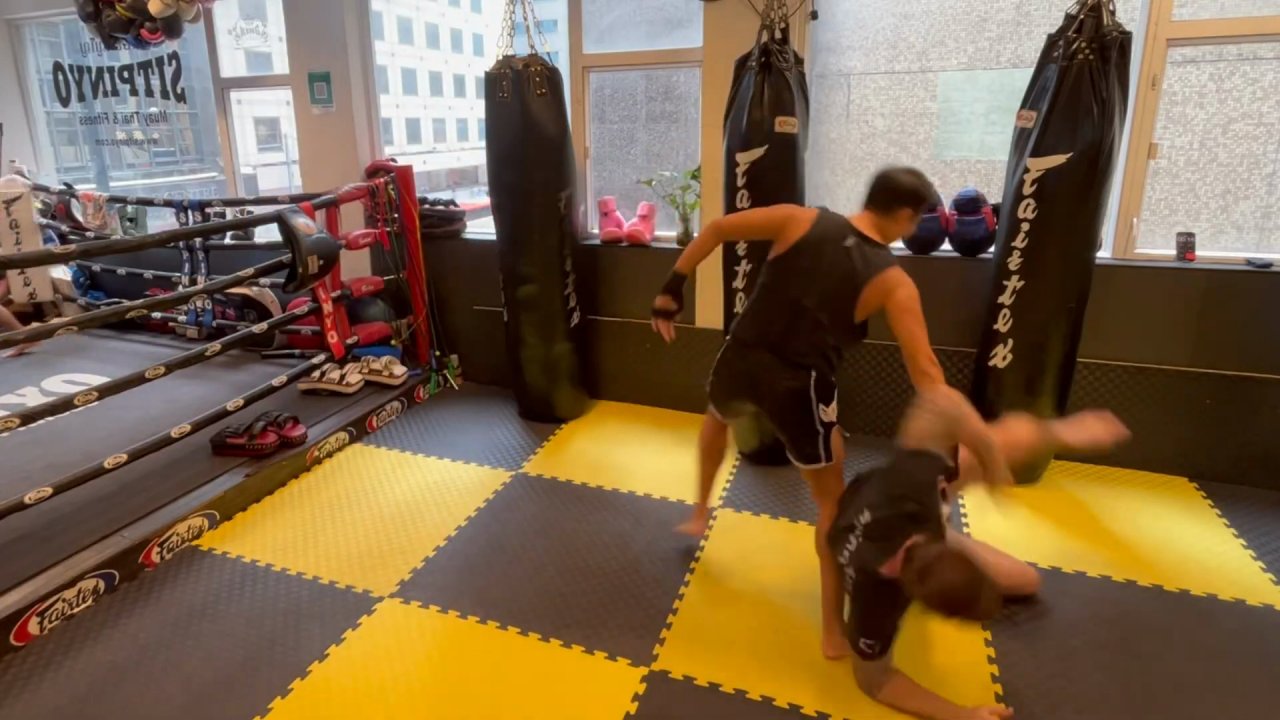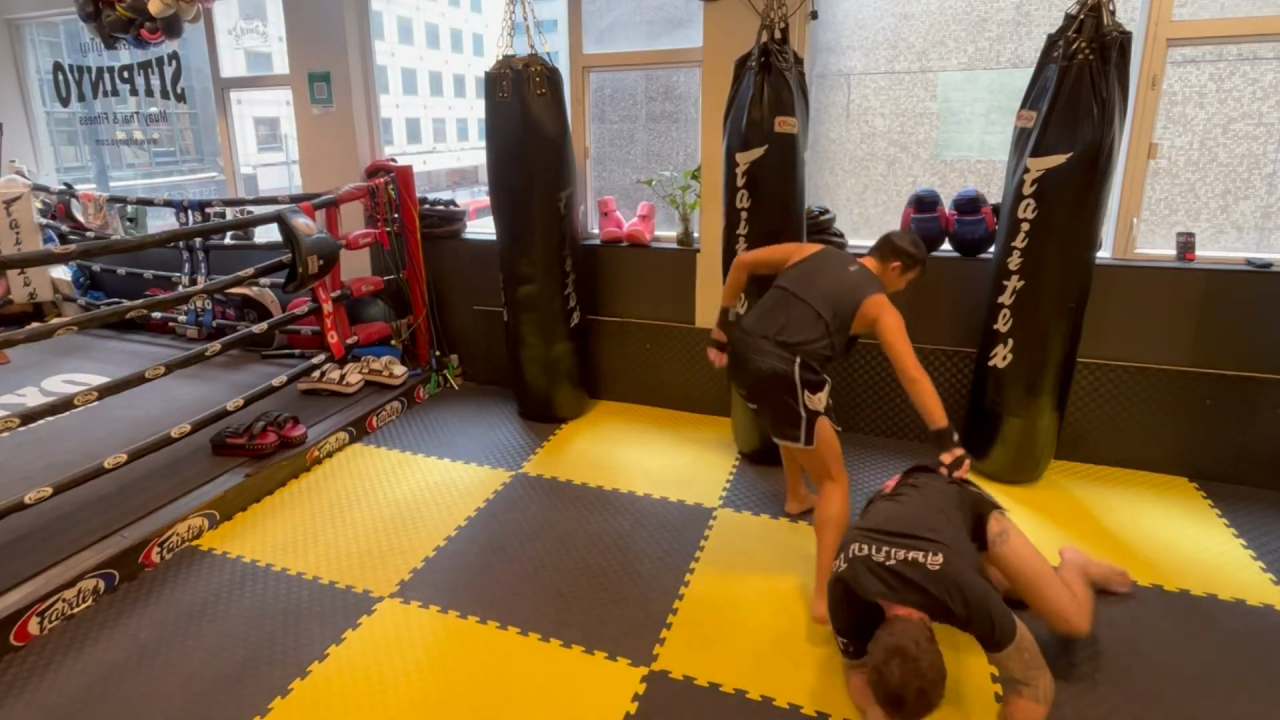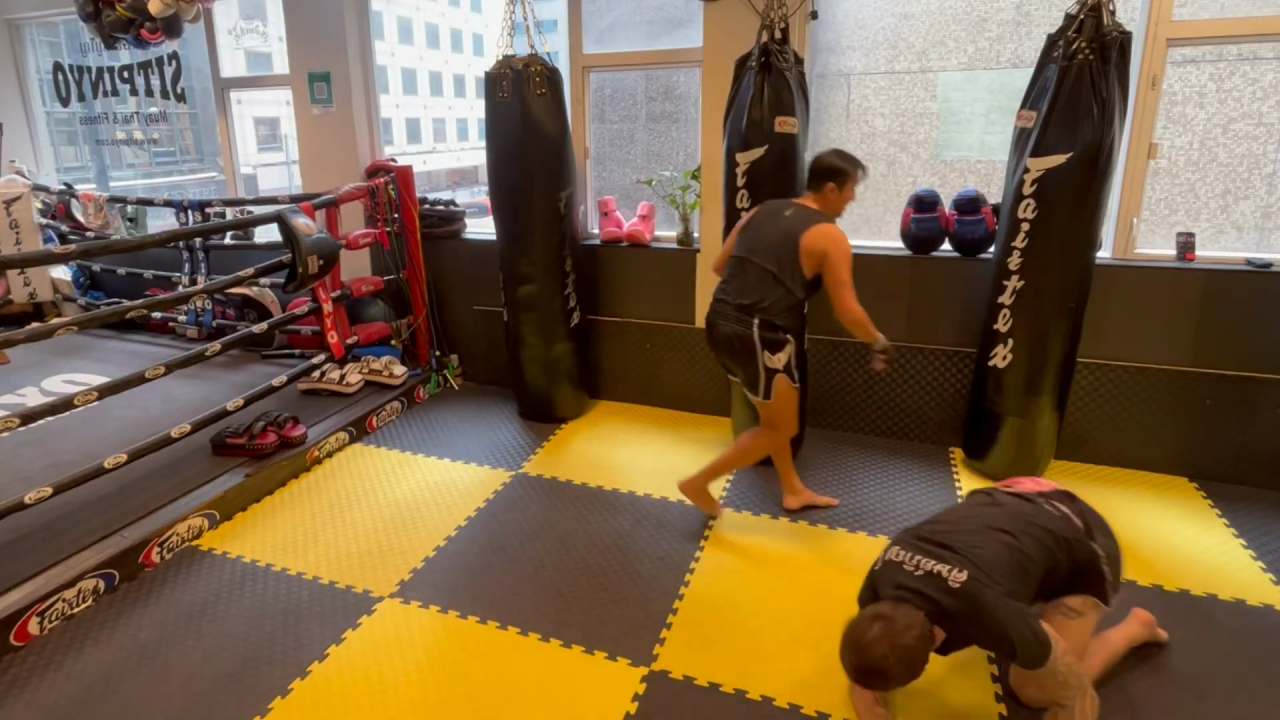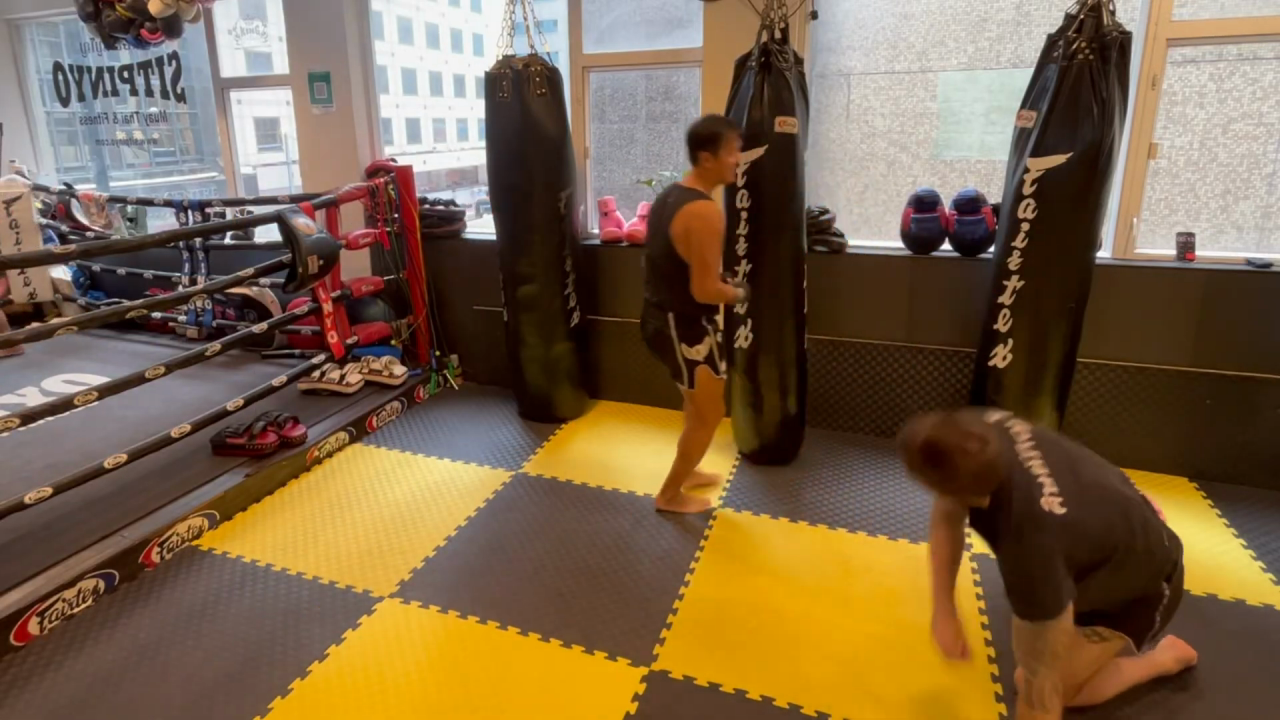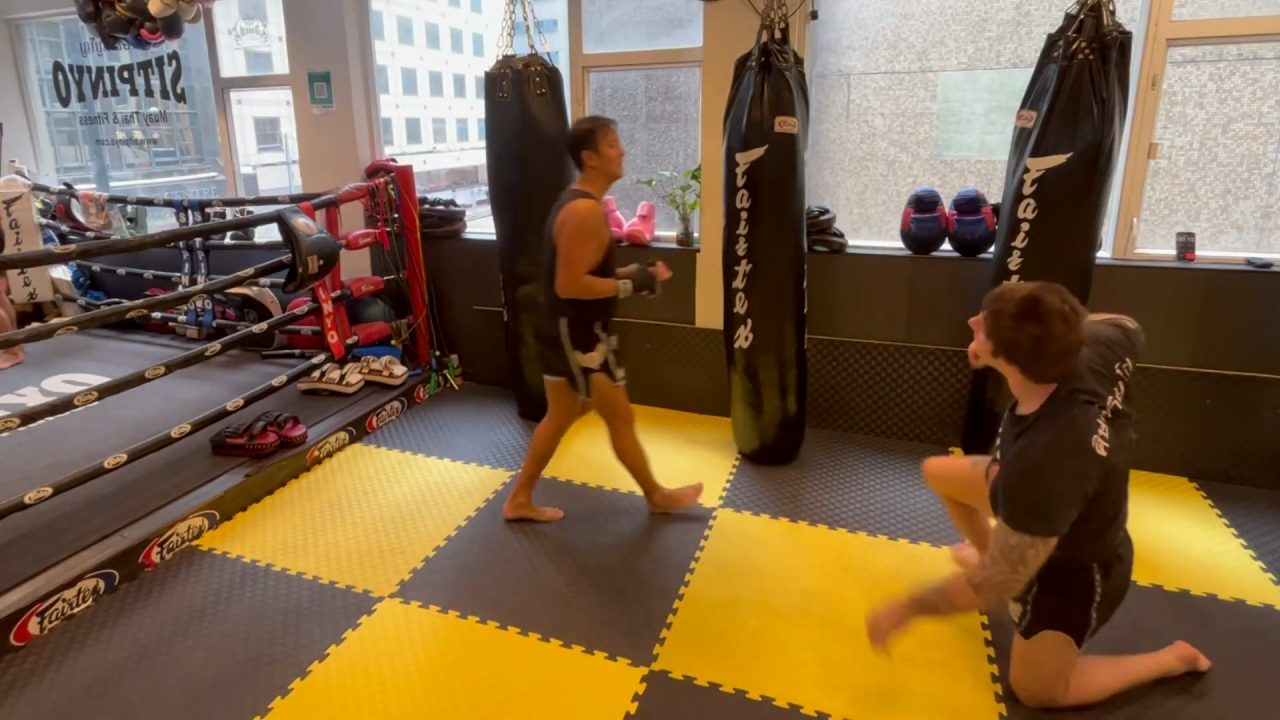
dt=0.4s
person 1, frame 1
left shoulder: (803, 220)
right shoulder: (893, 281)
left elbow: (718, 227)
right elbow: (923, 366)
left wrist: (672, 289)
left hip: (743, 360)
right hip: (801, 385)
left knee: (718, 417)
right knee: (831, 500)
left ankle: (699, 512)
right ankle: (834, 630)
person 1, frame 2
left shoulder: (813, 252)
right shoulder: (879, 306)
left elbow: (746, 261)
right elbow: (912, 374)
left wrist: (725, 324)
right wrist: (948, 441)
left hip: (743, 356)
right hip: (785, 372)
left knee: (790, 417)
right knee: (834, 482)
left ankle: (796, 495)
right ankle: (827, 597)
person 1, frame 3
left shoulder: (761, 213)
right shoulder: (830, 237)
left elbow: (720, 266)
right elbow: (848, 311)
right wrist: (879, 344)
left hip: (720, 323)
right hip: (759, 337)
left knee: (776, 415)
right knee: (780, 428)
left ankle: (793, 490)
right ankle: (699, 483)
person 1, frame 4
left shoulder: (668, 196)
right shoulder: (706, 213)
right elbow: (705, 289)
left wrist: (720, 281)
right wrist: (739, 292)
left hip: (661, 317)
right hip: (684, 326)
left knee: (703, 400)
right knee: (708, 415)
left ankle: (688, 473)
right ankle: (671, 495)
person 1, frame 5
left shoulder: (576, 203)
right shoulder: (584, 212)
right elbow: (569, 284)
left wrist: (634, 271)
right wrist: (630, 285)
left hip: (565, 328)
right hip: (577, 332)
left knee: (560, 415)
right knee: (620, 419)
left ankle: (520, 499)
right ankle: (657, 496)
person 2, frame 1
left shoulder: (905, 492)
right shoulder: (876, 599)
left elbow: (938, 399)
right elbow: (874, 681)
left wrist: (990, 444)
right knee: (1025, 581)
left ankle: (1058, 434)
person 2, frame 2
left shoulder: (970, 598)
right shoulder: (847, 593)
left elbow: (1035, 681)
right elbow: (857, 670)
left knee: (1072, 619)
left ankle: (1074, 566)
person 2, frame 3
left shoulder: (987, 614)
right shoulder: (882, 584)
right elbow: (865, 677)
left hip: (1084, 546)
left knee: (1032, 689)
left ankle: (1133, 629)
person 2, frame 4
left shoulder: (1032, 550)
right shoulder: (984, 427)
left elbow: (1041, 684)
right elbow: (947, 510)
right wrist: (943, 606)
left hip: (1142, 588)
left ankle: (1164, 657)
person 2, frame 5
left shoulder: (1042, 465)
right shoulder: (1102, 350)
left elbow: (993, 587)
right elbow: (1124, 326)
left wrist: (903, 611)
left hip: (1074, 570)
left knee: (1034, 688)
right knee: (935, 471)
left ankle: (1171, 659)
right ankle: (983, 550)
